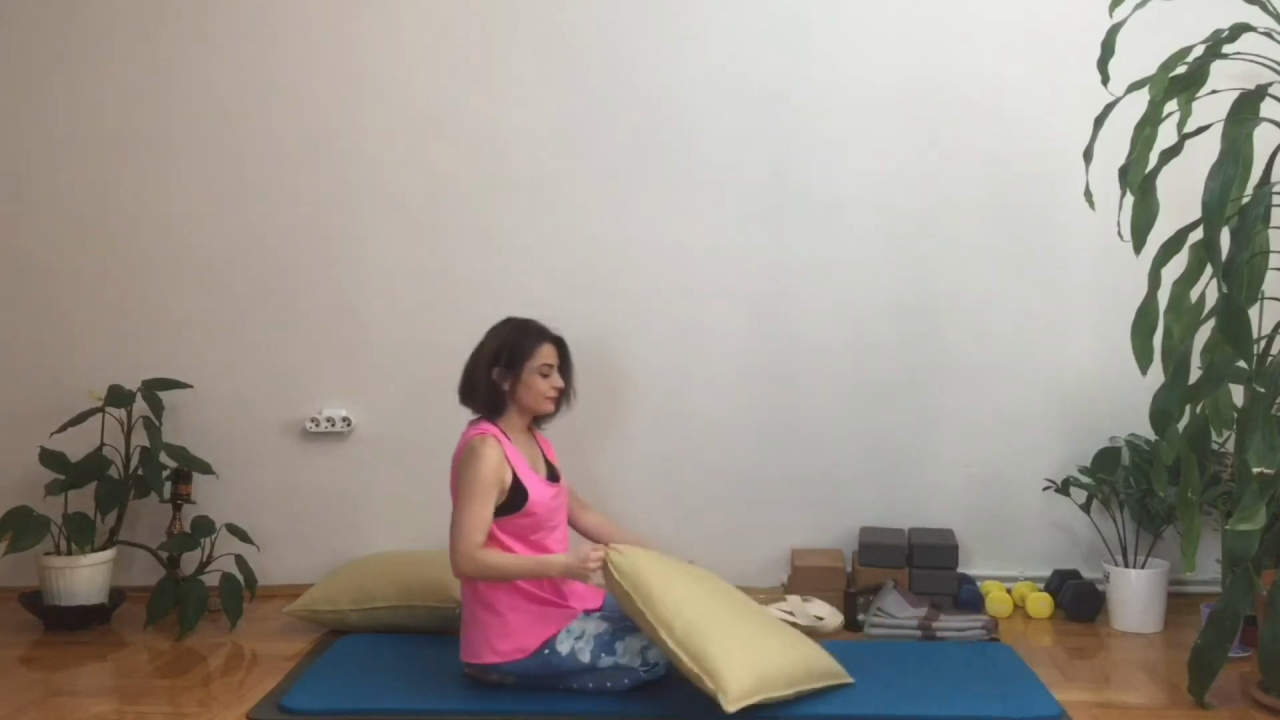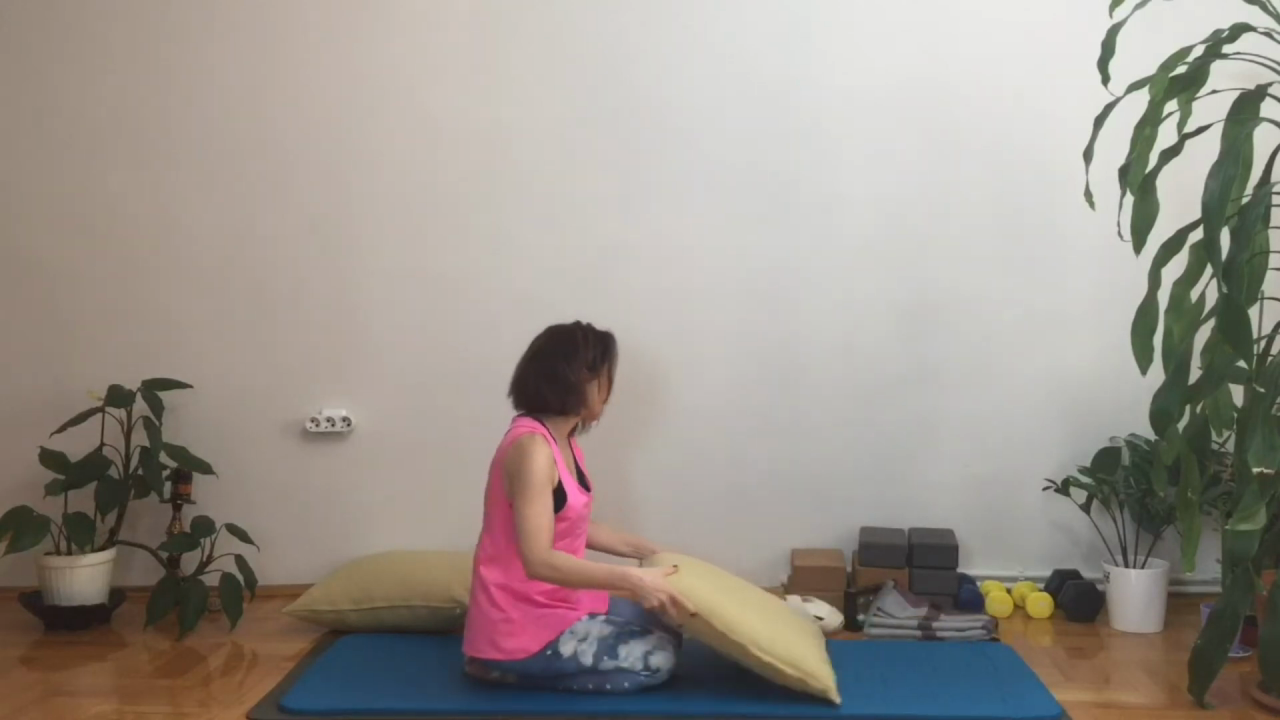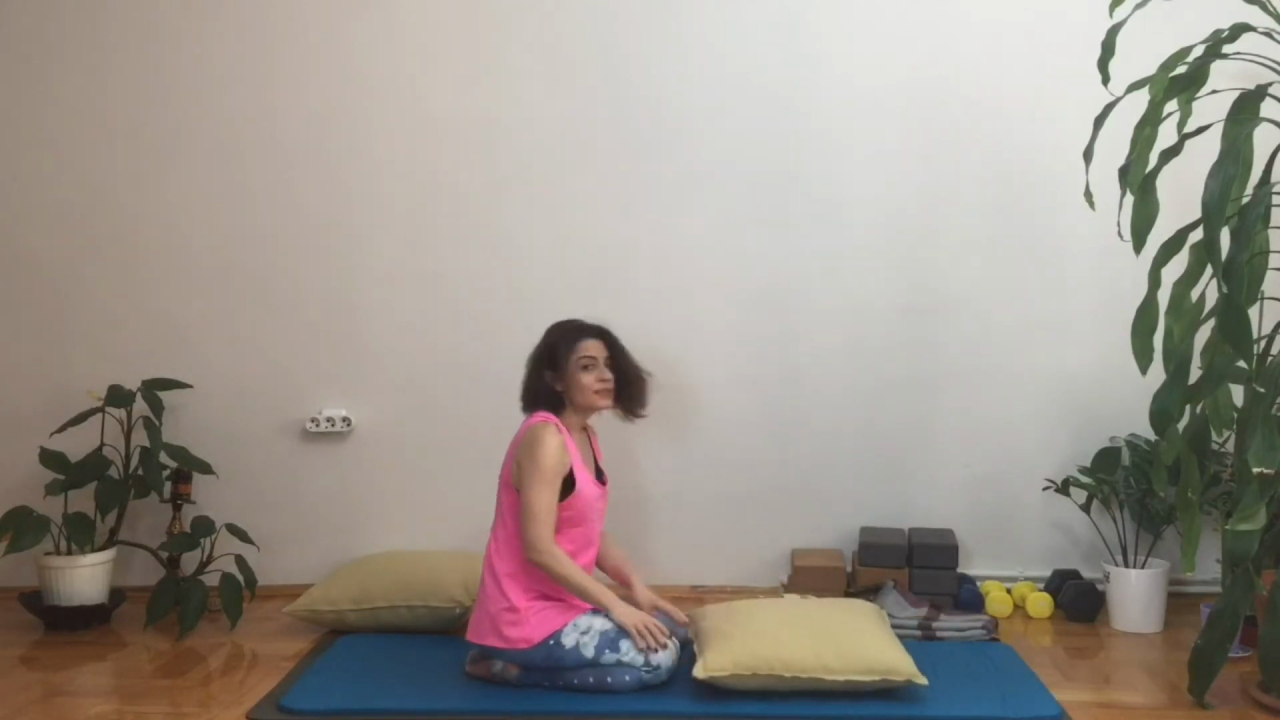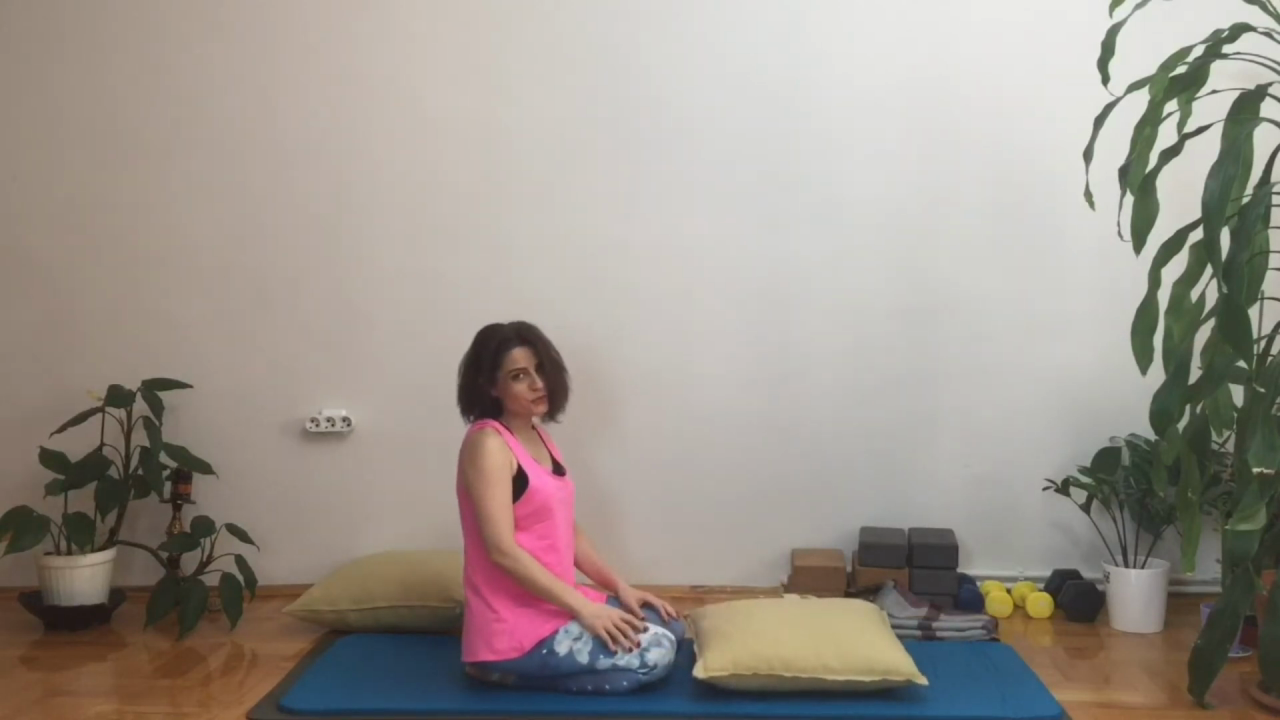
dt=1s
person 1, frame 1
left shoulder: (534, 440)
right shoulder: (484, 450)
left elbow: (579, 512)
right elbow: (468, 560)
right wrist: (563, 565)
left hip: (553, 603)
right hip: (512, 631)
right knee: (650, 653)
left ankle: (542, 661)
right ankle: (513, 670)
person 1, frame 2
left shoulder: (563, 441)
right shoulder: (531, 447)
right elbow: (538, 560)
left wrist: (645, 551)
right wrist: (632, 579)
left hip: (556, 603)
right hip: (518, 628)
left knee: (660, 628)
right knee: (655, 657)
left ankle: (533, 664)
right ankle: (510, 668)
person 1, frame 3
left shoulder: (584, 436)
right shoulder: (545, 437)
right elbow: (538, 548)
left wrist: (634, 584)
right wrist: (616, 606)
left hip: (561, 599)
right hip: (525, 615)
left knee: (671, 631)
right knee: (657, 656)
left ankle: (536, 657)
right ankle: (513, 665)
person 1, frame 4
left shoulder: (538, 437)
right shoulder: (487, 443)
right elbow: (502, 550)
left wrist: (620, 587)
right wrist: (584, 608)
left hip: (552, 605)
right hip: (512, 628)
left knee: (668, 627)
right knee: (653, 653)
left ankle: (537, 665)
right ankle: (509, 669)
